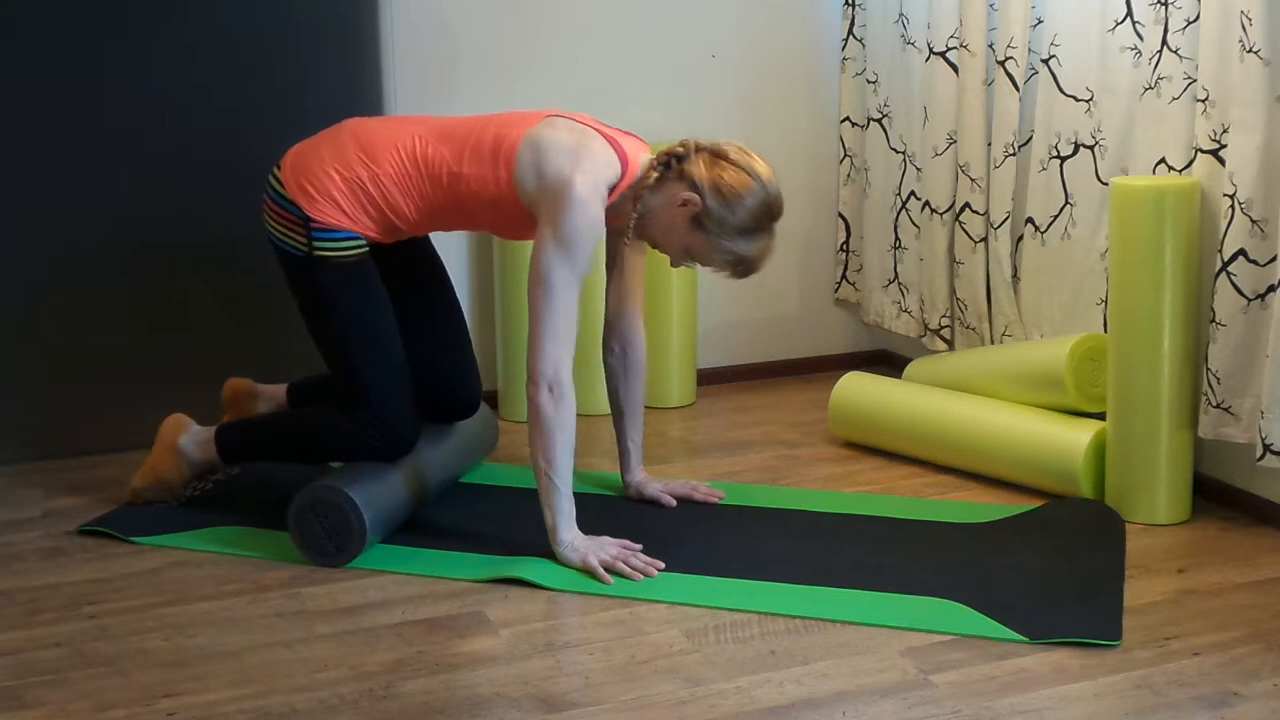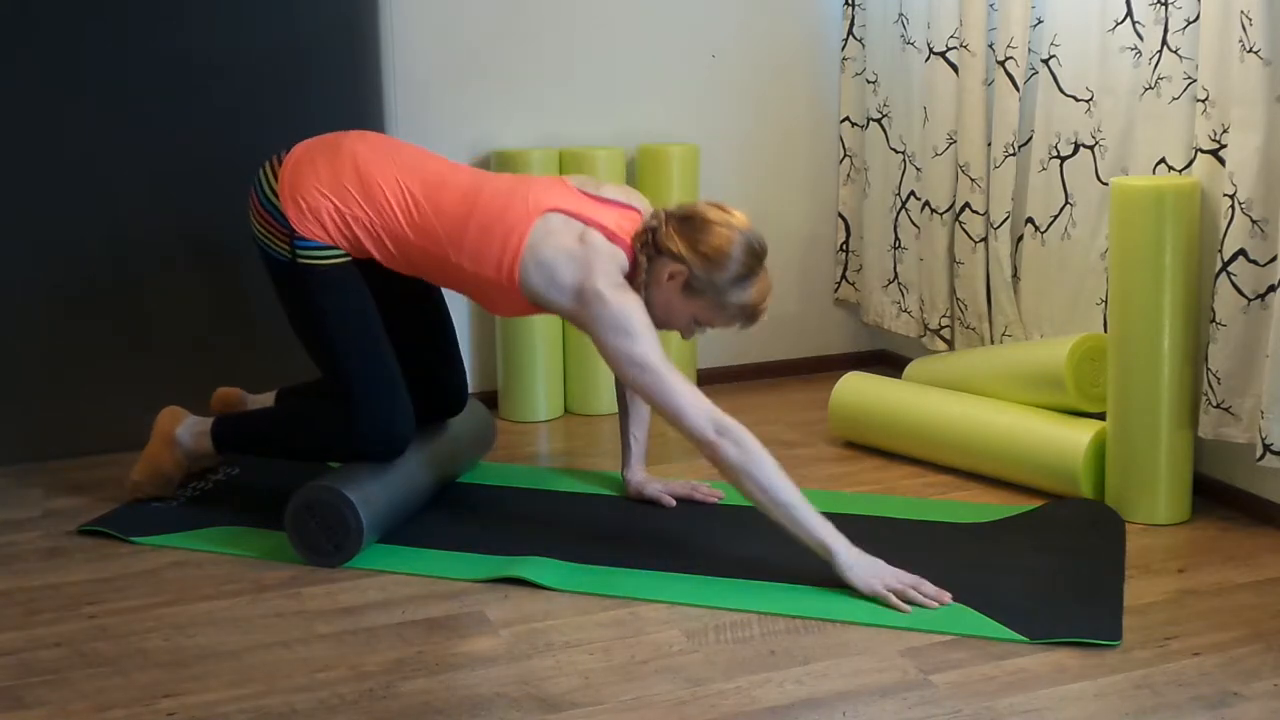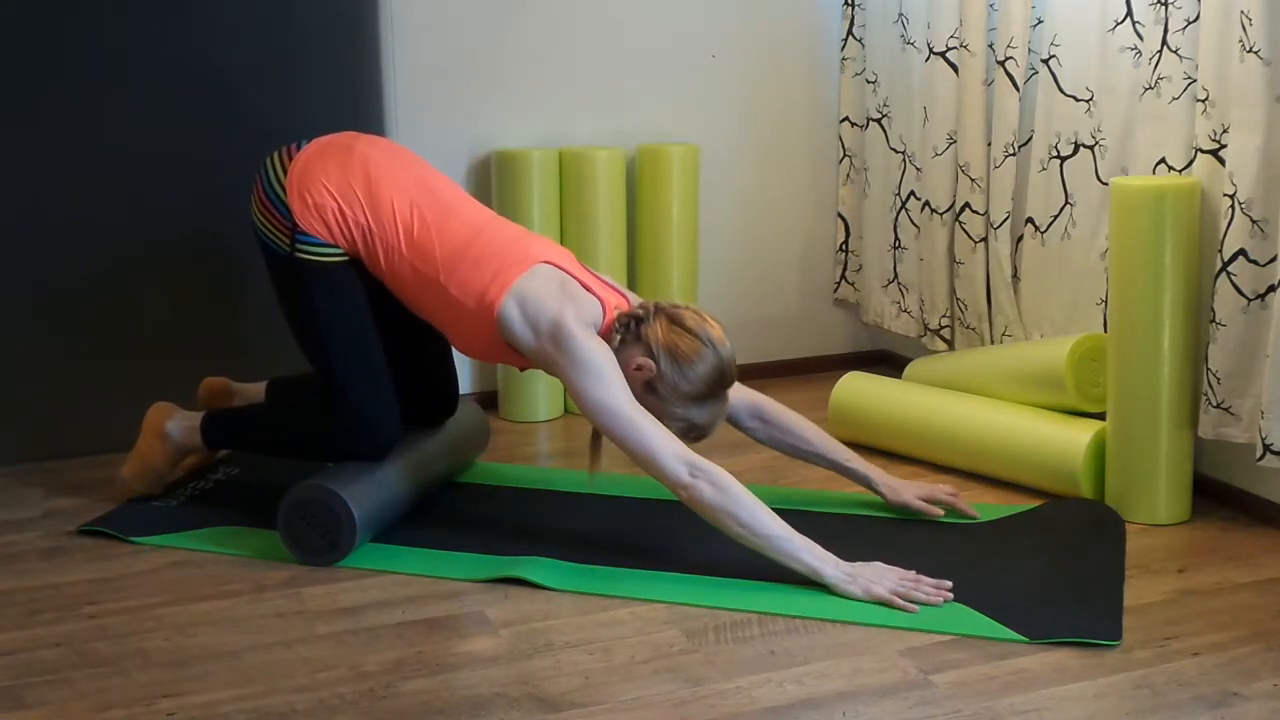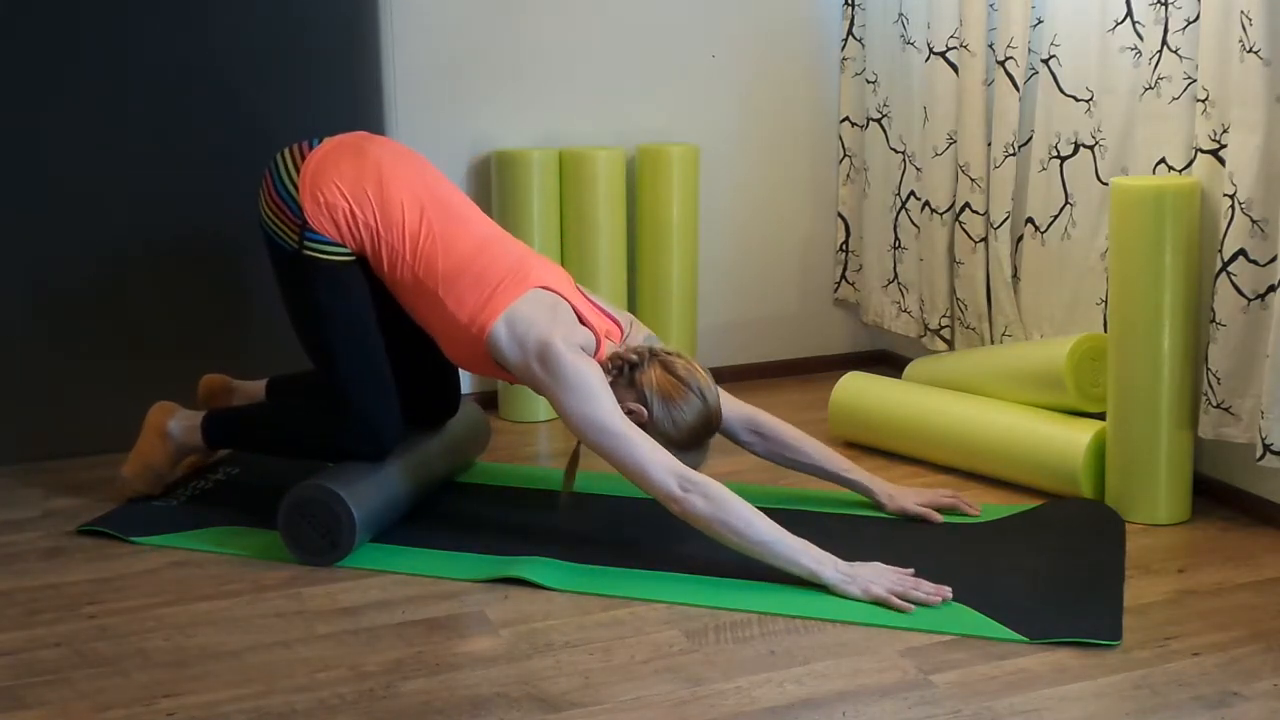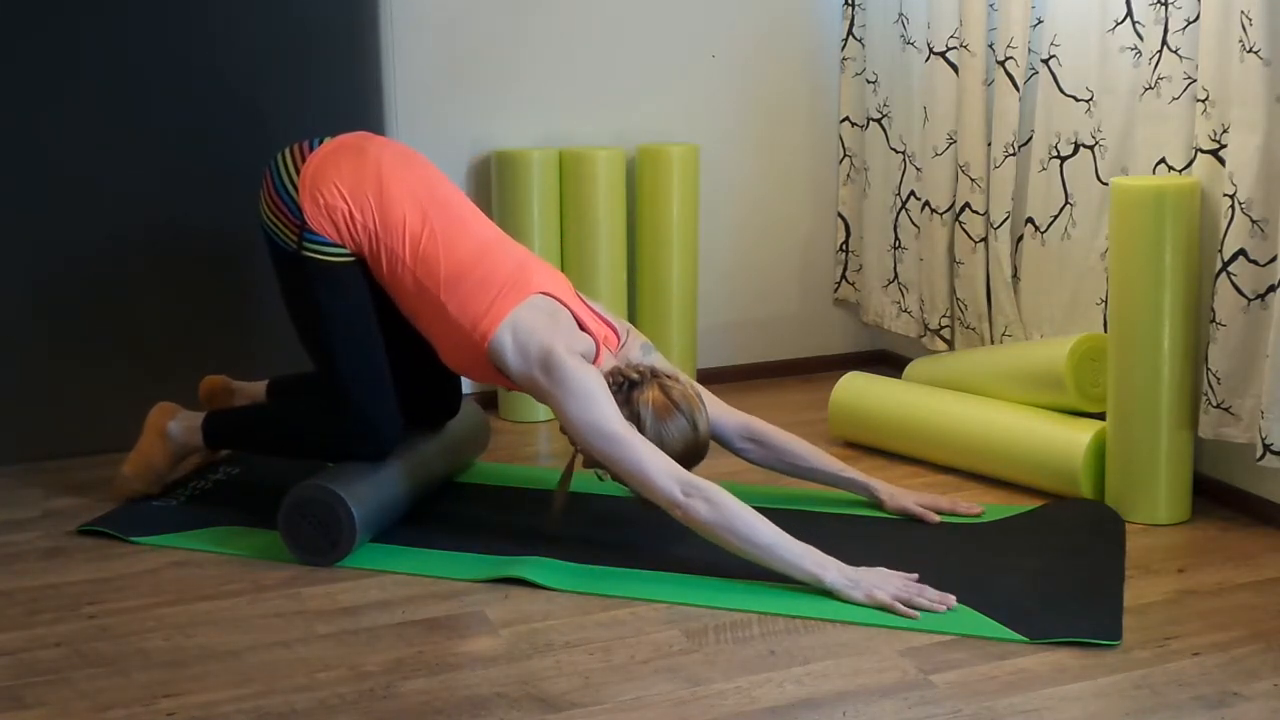
dt=1s
person 1, frame 1
left shoulder: (637, 184)
right shoulder: (584, 190)
left elbow: (626, 334)
right elbow: (549, 379)
left wrist: (635, 471)
right wrist: (565, 534)
left hip: (376, 201)
right hip: (320, 195)
left knee: (454, 397)
right knee: (387, 428)
left ankle: (264, 400)
right ankle: (196, 444)
person 1, frame 2
left shoulder: (636, 216)
right shoulder: (600, 283)
left elbow: (634, 366)
right elbow: (716, 433)
left wrist: (635, 472)
right wrist: (846, 557)
left hip: (359, 176)
right hip: (306, 204)
left knee: (439, 403)
right knee: (382, 430)
left ankle: (253, 405)
right ankle: (195, 435)
person 1, frame 3
left shoulder: (624, 318)
right shoulder: (573, 336)
left elbow: (750, 406)
right elbow: (690, 478)
left wrist: (880, 480)
right wrist: (839, 574)
left hip: (362, 176)
right hip: (308, 198)
left knee: (427, 406)
right knee: (367, 428)
left ankle: (242, 397)
right ankle: (189, 427)
person 1, frame 4
left shoulder: (621, 339)
right shoulder: (563, 360)
left elbow: (744, 420)
right elbow: (683, 490)
left wrist: (879, 487)
right wrist: (840, 574)
left hip: (369, 176)
right hip: (319, 197)
left knee: (428, 407)
right knee: (368, 428)
left ankle: (244, 393)
right ankle: (190, 426)
person 1, frame 5
left shoulder: (618, 346)
right shoulder: (562, 366)
left elbow: (739, 428)
right elbow: (685, 494)
left wrist: (878, 488)
right wrist: (843, 578)
left hip: (371, 174)
right hip: (317, 197)
left knee: (428, 407)
right knee: (368, 430)
left ankle: (245, 395)
right ankle: (189, 427)
